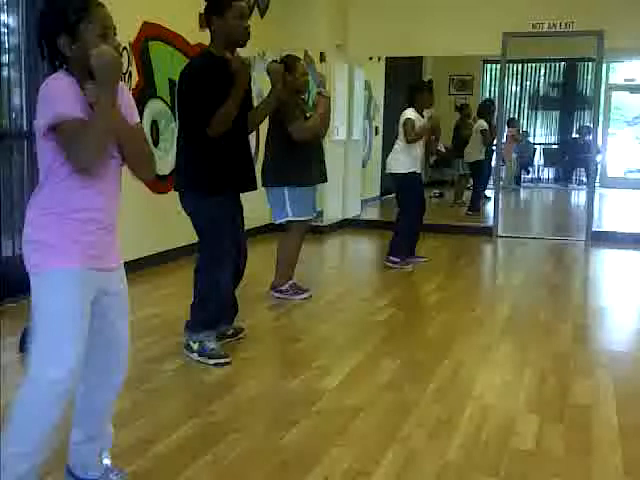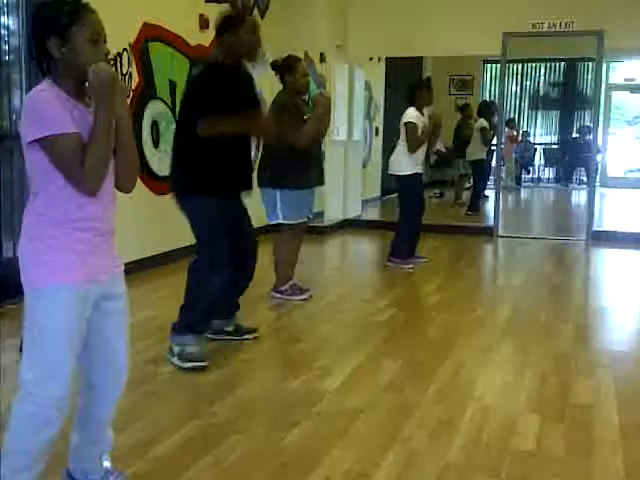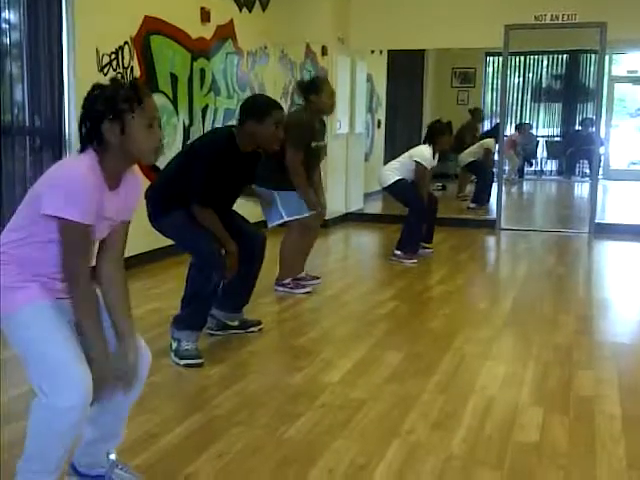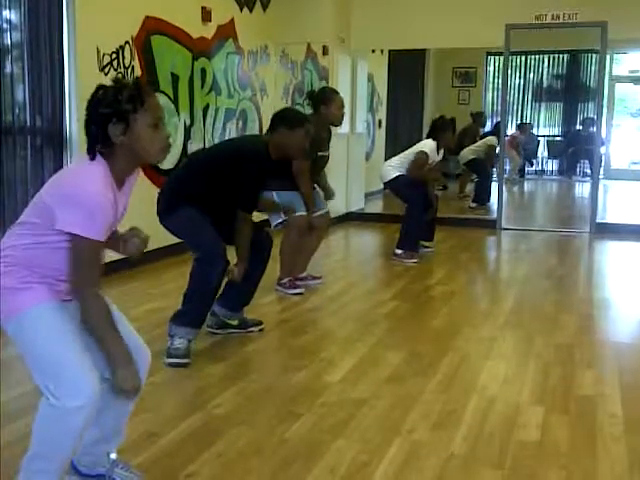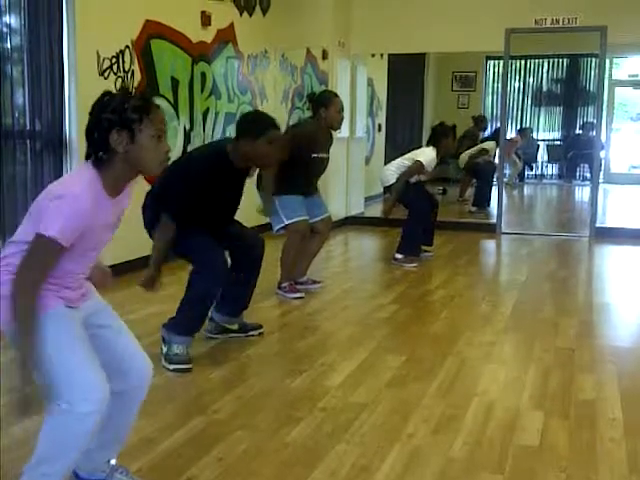
dt=0.7s
person 1, frame 1
left shoulder: (120, 94)
right shoulder: (58, 89)
left elbow: (146, 169)
right elbow: (88, 164)
left wrist: (112, 109)
right wrist: (103, 92)
left hip: (104, 255)
right hip: (60, 255)
left knee: (109, 364)
right knee: (56, 373)
person 1, frame 2
left shoulder: (95, 103)
right shoulder: (42, 103)
left elbow: (126, 181)
right elbow: (87, 179)
left wrist: (119, 109)
right wrist: (104, 109)
left hip: (104, 264)
right hip: (57, 269)
left knee: (109, 372)
right knee: (50, 387)
person 1, frame 3
left shoulder: (130, 183)
right shoulder: (76, 180)
left elbow: (109, 264)
right elbow: (76, 275)
left wrist: (125, 340)
right wrist: (99, 354)
left hip: (69, 288)
left knee: (133, 363)
right knee: (71, 388)
person 1, frame 4
left shoulder: (123, 174)
right shoulder: (90, 189)
right elbow: (88, 289)
left wrist: (123, 242)
right wrist: (120, 364)
left hip: (65, 285)
left knee: (137, 360)
right knee: (79, 390)
person 1, frame 5
left shoulder: (120, 185)
right shoulder: (77, 198)
left hip: (73, 292)
right hip: (32, 297)
left knee: (134, 372)
right knee: (88, 394)
person 2, frame 1
left shoulder: (235, 68)
right shoulder: (199, 71)
left elbow: (245, 125)
right elbow: (212, 128)
left wrist: (275, 92)
right wrist: (239, 88)
left hip: (226, 179)
right hip: (202, 182)
left knee: (235, 253)
right knee: (218, 256)
left ankle: (219, 321)
right ankle: (199, 334)
person 2, frame 2
left shoulder: (242, 78)
right shoulder: (208, 76)
left elbow: (255, 122)
right elbow: (203, 126)
left wrist: (258, 127)
right wrist: (249, 126)
left hip: (226, 182)
right hip: (196, 183)
left knee: (244, 247)
right knee: (213, 256)
left ankle: (221, 320)
right ankle: (184, 338)
person 2, frame 3
left shoulder: (252, 151)
right shoulder: (214, 148)
left elbow: (237, 186)
right elbow: (200, 207)
left wrist: (256, 193)
right wrist: (229, 244)
left hip: (210, 204)
right hip: (169, 206)
left knee: (253, 241)
right knee: (210, 255)
left ankle: (224, 315)
right ankle: (184, 334)
person 2, frame 4
left shoulder: (268, 156)
right shoulder: (253, 156)
left elbow: (250, 201)
right elbow: (243, 215)
left wrist: (277, 208)
right wrist: (242, 262)
left hip: (213, 205)
right hip: (179, 203)
left knee: (262, 242)
right knee: (214, 254)
left ankle: (225, 314)
right ankle: (181, 332)
person 2, frame 5
left shoulder: (240, 158)
right shoulder: (206, 167)
right elbow: (171, 219)
right wrist: (154, 270)
right hip: (165, 214)
left knee: (251, 246)
right knee: (214, 264)
left ankle: (224, 319)
right ankle: (175, 338)
person 3, frame 1
left shoulder: (300, 102)
right shoulder: (284, 102)
left elbow: (320, 134)
right elbow: (301, 133)
left wrist: (325, 108)
right wrist: (321, 111)
left hip: (303, 176)
right hip: (286, 178)
left knee: (300, 228)
right knee: (295, 228)
left ankle: (287, 281)
right ankle: (279, 285)
person 3, frame 2
left shoulder: (301, 103)
right shoulder: (283, 105)
left elbow: (319, 136)
right elbow: (300, 140)
left wrist: (326, 110)
right wrist: (318, 111)
left hip: (302, 178)
right hip: (283, 179)
left knee: (298, 229)
right knee: (288, 229)
left ankle: (288, 281)
right ankle: (280, 286)
person 3, frame 3
left shoulder: (319, 123)
right shoulder: (300, 122)
left elbow: (313, 164)
right elbow: (293, 163)
left wrist: (319, 195)
right wrist: (307, 197)
left hip: (295, 180)
right hip: (275, 180)
left knee: (314, 220)
right knee: (298, 225)
left ankle: (297, 273)
right ankle: (283, 280)
person 3, frame 4
left shoulder: (325, 132)
left elbow: (317, 167)
right elbow: (300, 171)
left wrist: (325, 187)
right wrist: (310, 205)
left hip: (297, 183)
right hip: (277, 182)
left knee: (321, 222)
right knee: (298, 224)
left ankle: (299, 273)
right ankle: (284, 279)
person 3, frame 5
left shoulder: (326, 136)
right shoulder: (303, 132)
left wrist: (314, 192)
right wrist: (268, 197)
left hip: (304, 188)
right hip: (281, 187)
left knee: (323, 227)
right knee: (299, 229)
left ankle: (299, 277)
right ankle: (284, 283)
person 4, frame 1
left shoulder: (424, 117)
right shoulder: (409, 114)
left elbow: (425, 149)
right elbow: (410, 138)
left wrist: (432, 132)
right wrist: (428, 127)
left hip: (413, 169)
right hip: (402, 168)
left knee: (418, 209)
right knee: (407, 211)
left ankle: (408, 253)
right ankle: (395, 255)
person 4, frame 2
left shoulder: (422, 115)
right shoulder: (411, 115)
left elbow: (427, 146)
right elbow: (412, 146)
left wrist: (434, 131)
right wrist: (429, 130)
left hip: (414, 169)
right hip: (405, 169)
left knee: (417, 210)
right knee: (409, 212)
left ankle: (408, 253)
right ankle: (396, 256)
person 4, frame 3
left shoulder: (434, 154)
right shoulder: (424, 154)
left elbow: (426, 185)
right elbow: (421, 186)
left wrist: (428, 203)
right wrist: (423, 214)
left hip: (403, 178)
right hip: (391, 177)
left knee: (431, 202)
right knee: (418, 205)
left ankle: (420, 242)
right ankle: (402, 251)
person 4, frame 4
left shoulder: (439, 150)
right shoulder: (428, 147)
left elbow: (427, 177)
right elbow: (412, 172)
left wrist: (433, 201)
right wrist: (432, 175)
left hip: (405, 174)
right hip: (392, 173)
left knee: (429, 201)
right knee: (416, 202)
left ankle: (422, 241)
right ankle: (403, 250)
person 4, frame 5
left shoulder: (435, 154)
right shoulder: (430, 156)
left elbow: (421, 174)
right elbow: (403, 177)
right wrist: (391, 201)
left hip: (408, 179)
right hip: (392, 177)
left knee: (431, 204)
right knee: (420, 207)
left ankle: (421, 246)
right ankle: (403, 254)
